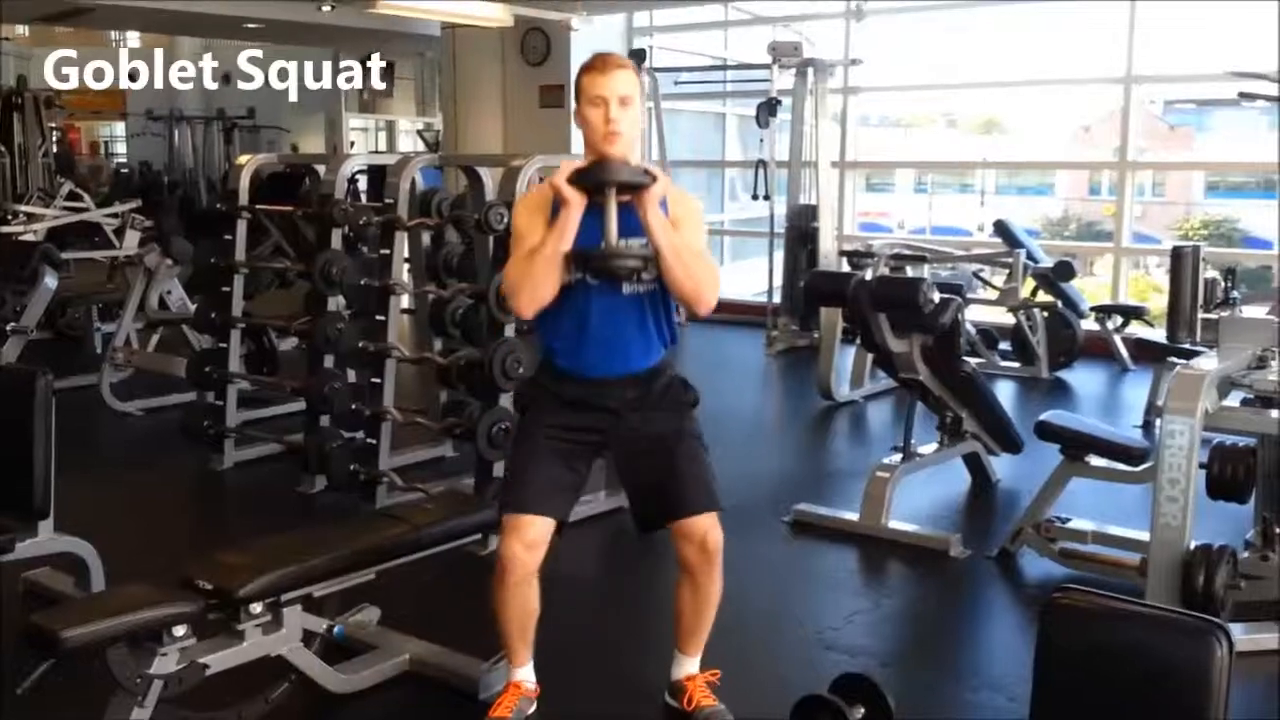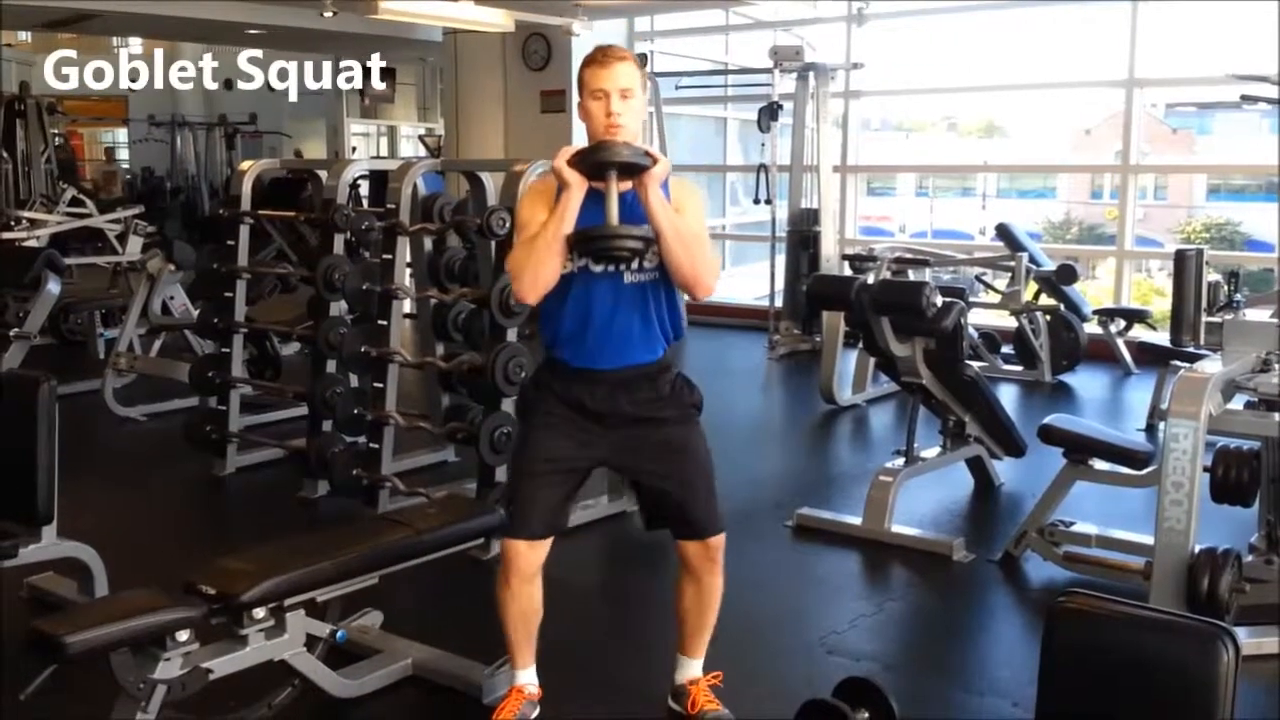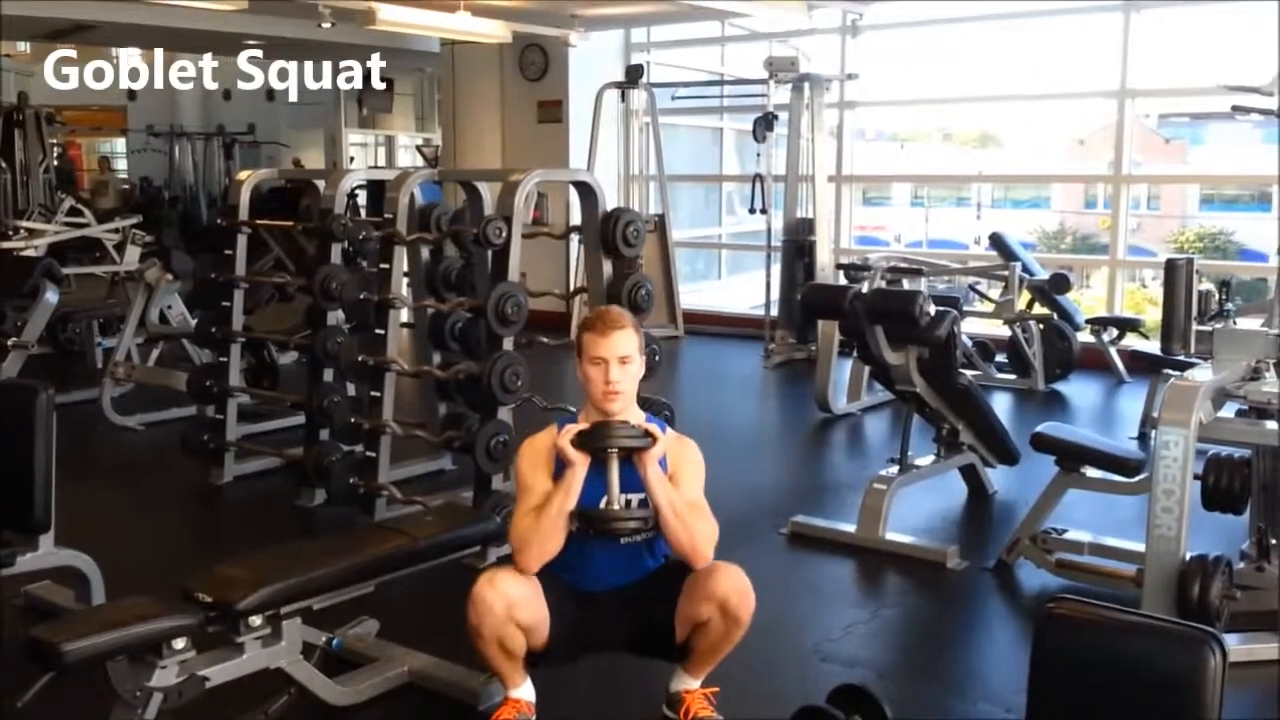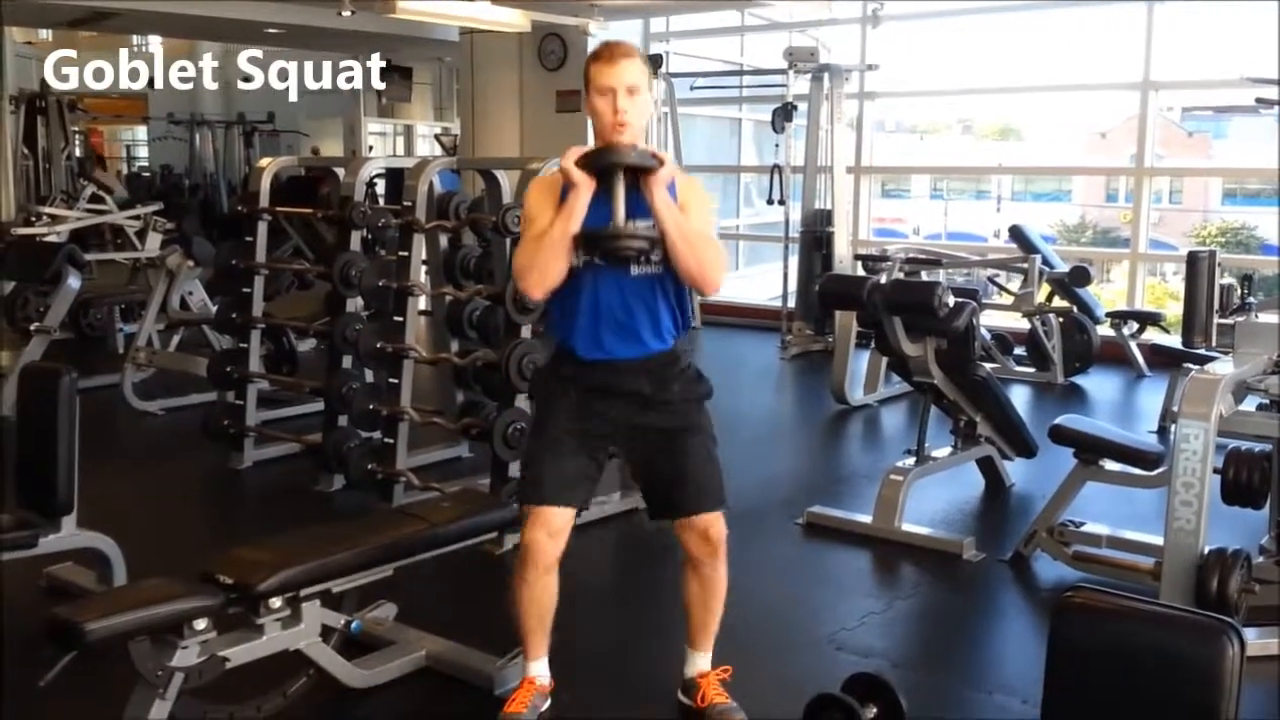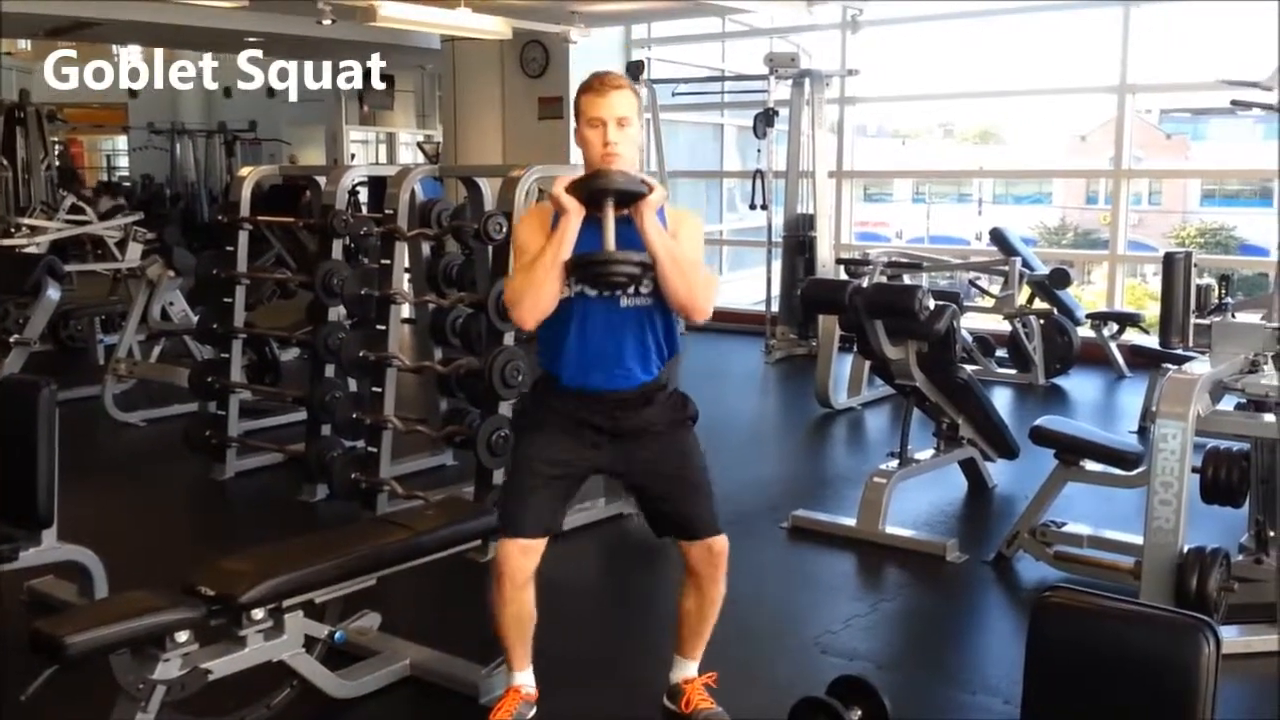
dt=1s
person 1, frame 1
left shoulder: (675, 202)
right shoulder: (542, 201)
left elbow: (704, 299)
right elbow: (524, 301)
left wrist: (649, 208)
right wrist: (571, 209)
left hip: (651, 394)
right hip: (563, 397)
left knee: (704, 542)
right knee: (518, 553)
person 1, frame 2
left shoulder: (677, 191)
right shoulder: (546, 192)
left elbow: (702, 284)
right elbow: (527, 288)
left wrist: (650, 194)
right wrist: (574, 193)
left hip: (652, 391)
right hip: (566, 393)
left knee: (704, 546)
right knee: (521, 553)
person 1, frame 3
left shoulder: (676, 448)
right shoulder: (542, 448)
left elbow: (699, 554)
right elbow: (529, 558)
left wrist: (649, 470)
right wrist: (576, 471)
left hip: (647, 593)
right hip: (566, 597)
left knee: (732, 590)
right knee: (490, 595)
person 1, frame 4
left shoulder: (685, 189)
right shoulder: (552, 188)
left elbow: (709, 279)
right elbow: (533, 285)
left wrist: (657, 194)
right wrist: (580, 193)
left hip: (663, 383)
right hip: (577, 384)
left knee: (707, 536)
right knee: (541, 542)
person 1, frame 5
left shoulder: (674, 218)
right shoulder: (543, 218)
left elbow: (698, 307)
right elbow: (525, 313)
left wrist: (647, 220)
right wrist: (572, 220)
left hip: (648, 407)
right hip: (564, 407)
left knee: (709, 550)
right knee: (513, 558)
